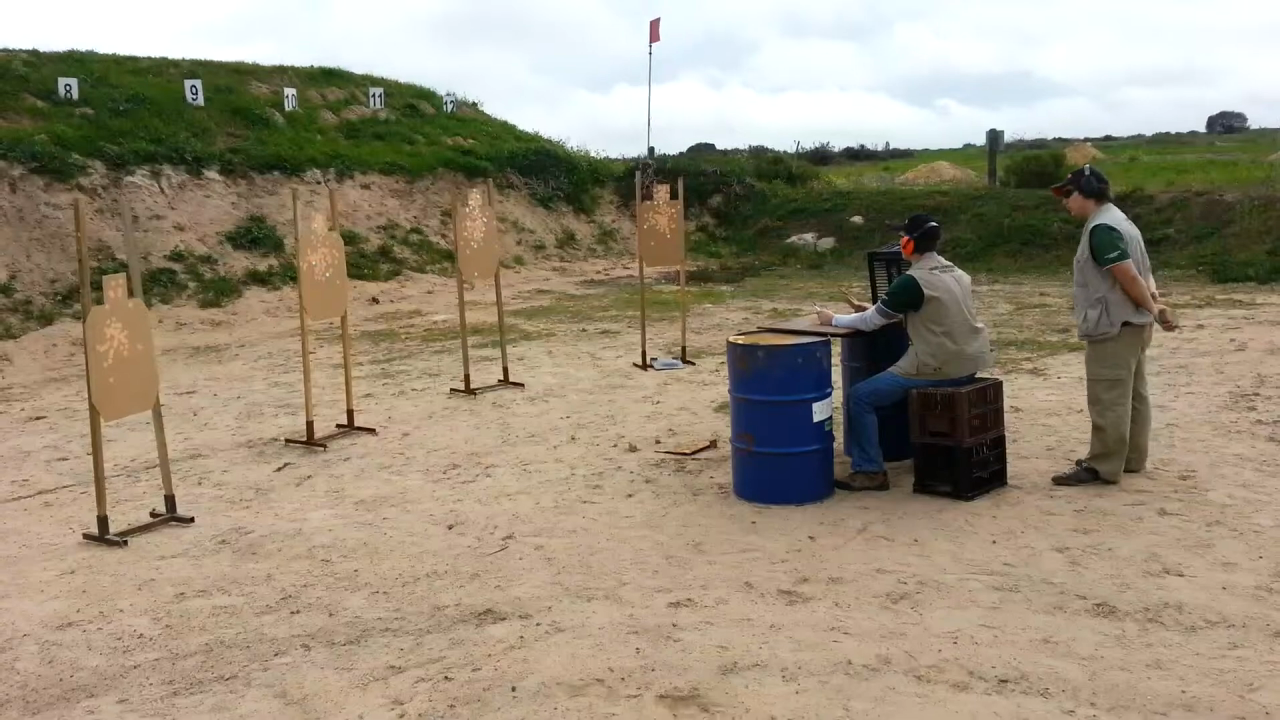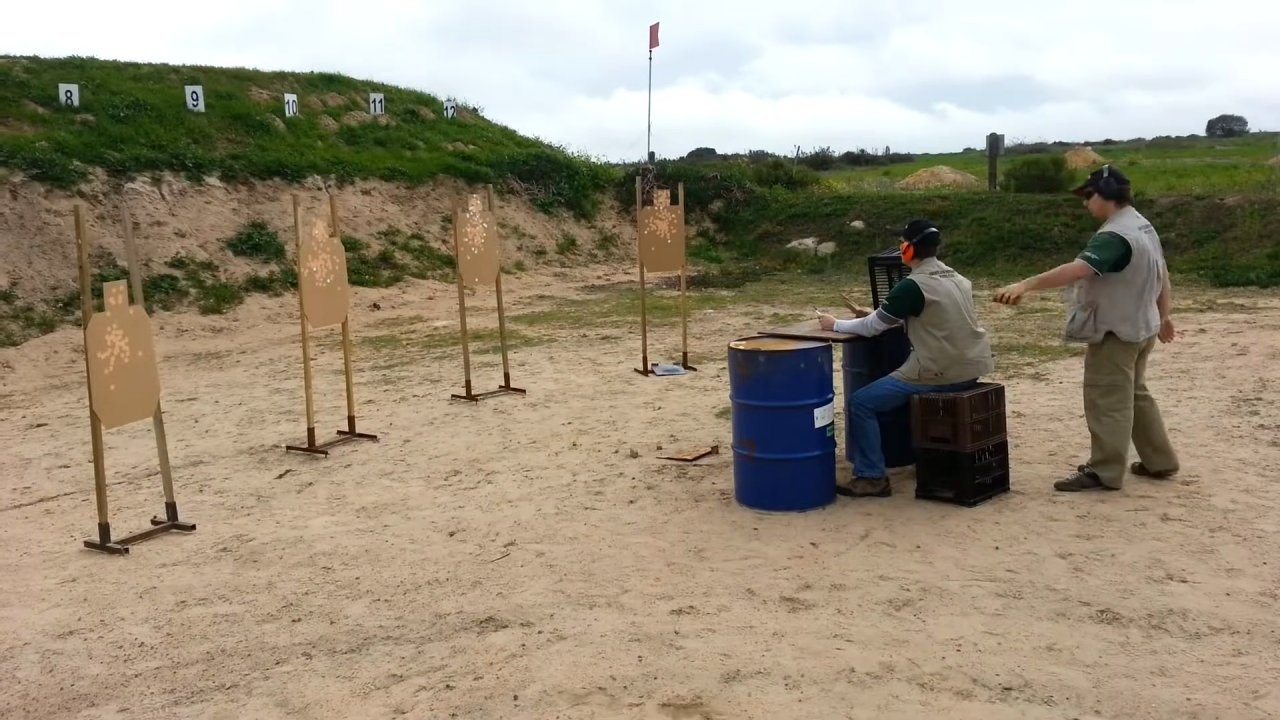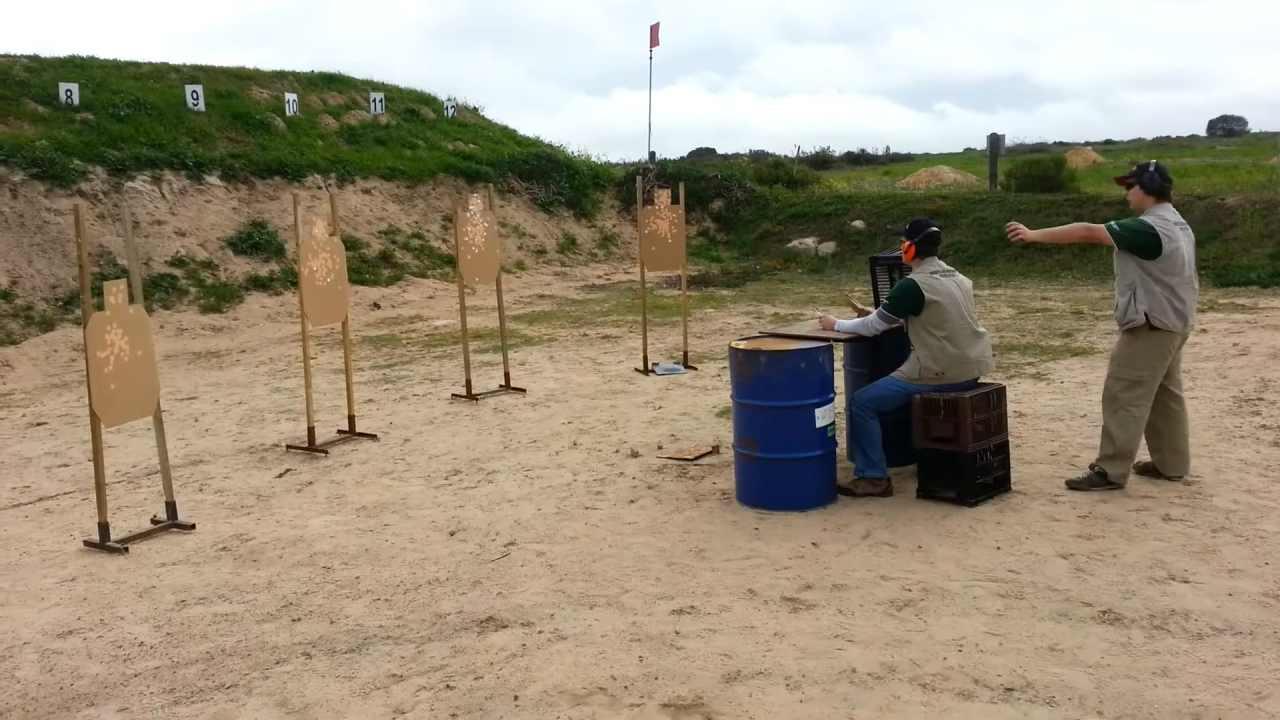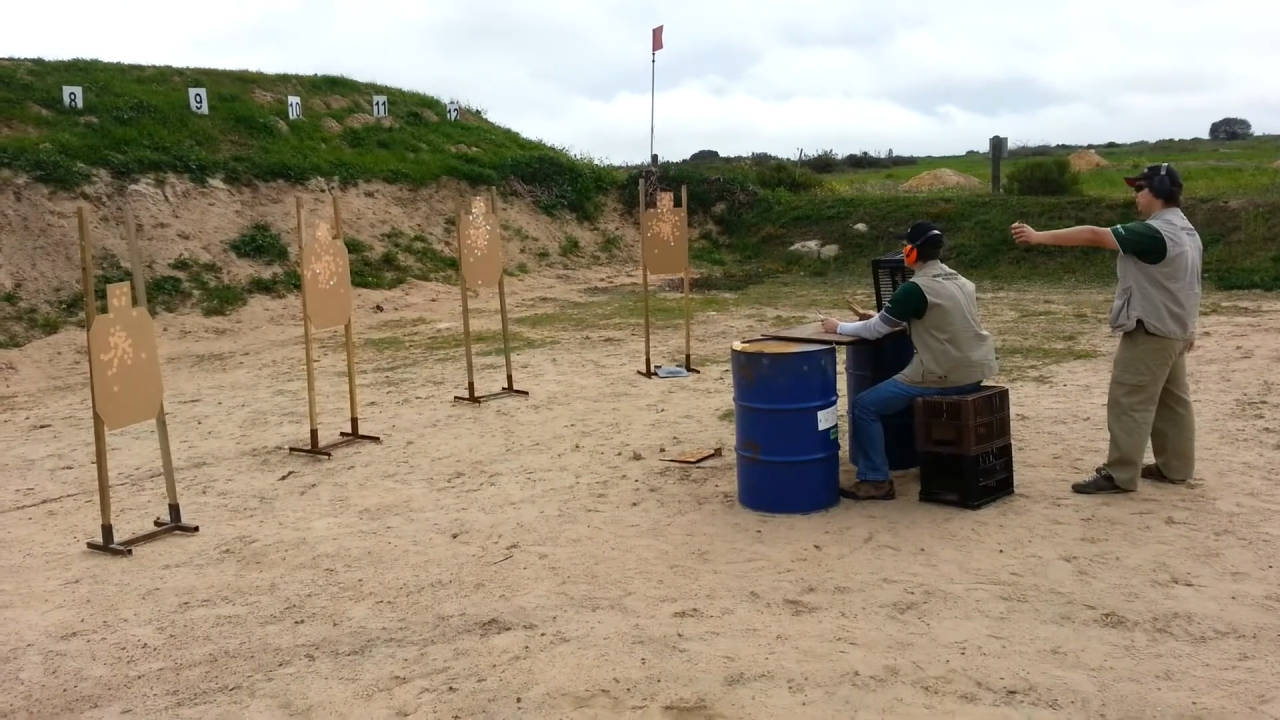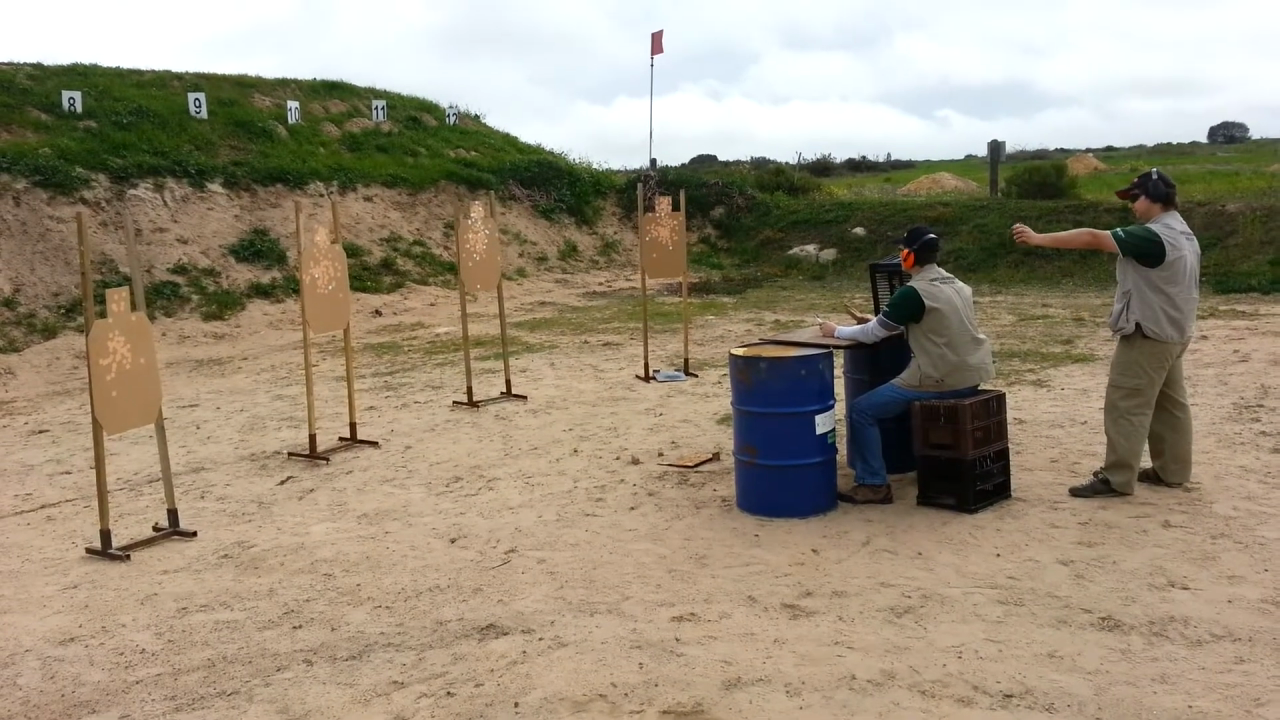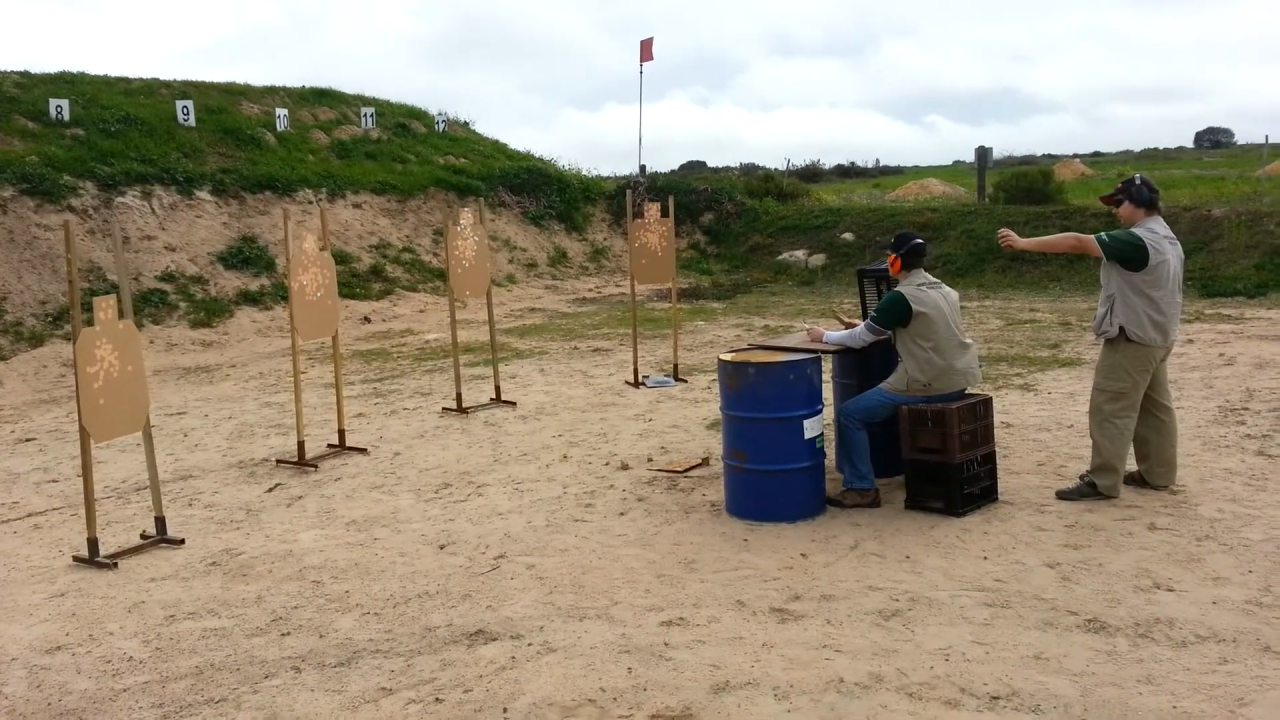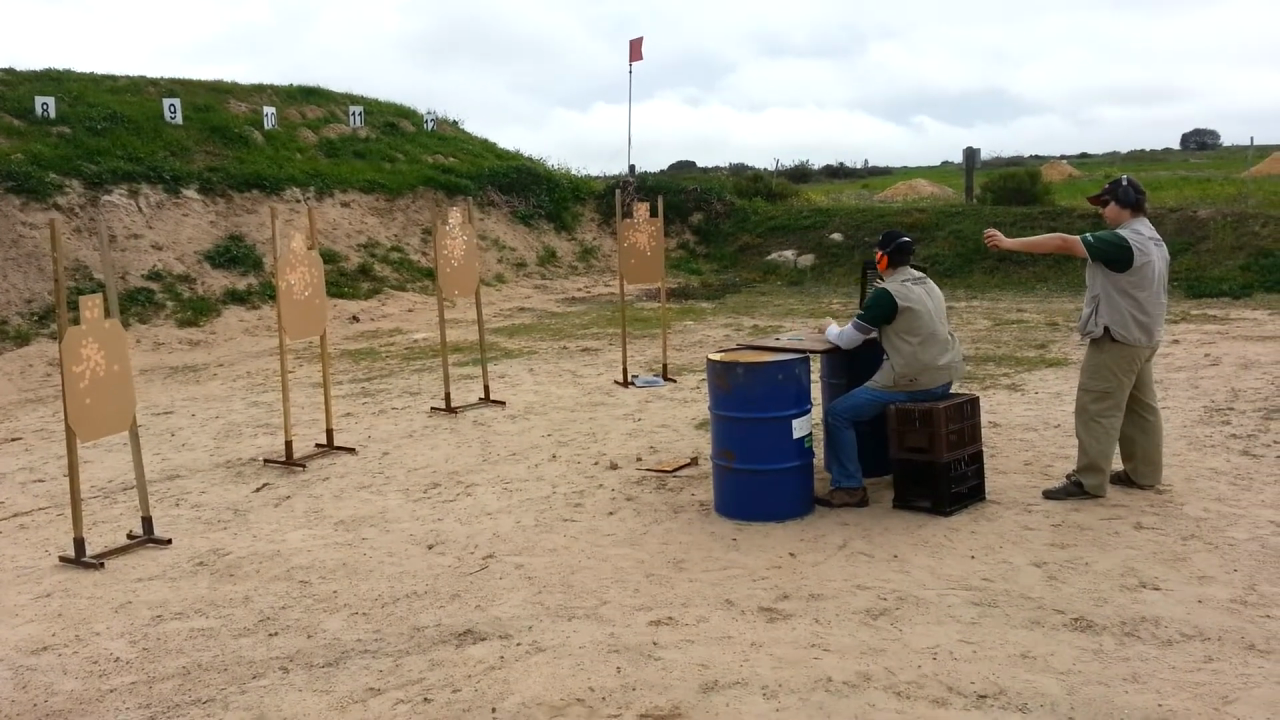
dt=0.5s
person 1, frame 1
left shoulder: (1101, 229)
right shoulder: (1113, 221)
left elbow: (1127, 276)
right elbow: (1139, 270)
left wrist: (1152, 308)
right wrist: (1152, 300)
left hip: (1114, 325)
right hip: (1128, 322)
left knee: (1108, 396)
right knee: (1132, 392)
left ankle: (1102, 466)
right ankle: (1131, 457)
person 1, frame 2
left shoulder: (1116, 236)
right shoulder: (1142, 227)
left elbow: (1076, 270)
right elbow: (1161, 279)
left wrist: (1025, 286)
right wrist: (1164, 317)
left hip: (1116, 331)
right hip: (1142, 327)
left knee: (1108, 402)
right knee: (1135, 394)
left ankle: (1104, 472)
right ankle: (1160, 461)
person 1, frame 3
left shoulder: (1147, 228)
right shoulder: (1177, 225)
left elbow: (1088, 232)
left wrist: (1034, 234)
left hip: (1151, 327)
right hip: (1171, 324)
left knee: (1125, 396)
right knee: (1166, 394)
left ankle: (1111, 469)
right ankle: (1171, 462)
person 1, frame 4
left shoulder: (1153, 232)
right shoulder: (1185, 230)
left elbow: (1093, 236)
left wrist: (1038, 237)
right wrist: (1187, 330)
left hip: (1151, 331)
right hip: (1175, 329)
left knee: (1130, 402)
right knee: (1172, 399)
left ankle: (1120, 474)
right ankle: (1175, 465)
person 1, frame 5
left shoulder: (1153, 235)
right shoulder: (1183, 234)
left elbow: (1092, 238)
left wrist: (1038, 238)
left hip: (1148, 335)
right hip: (1172, 333)
left knee: (1127, 405)
right knee: (1169, 403)
left ankle: (1117, 478)
right ankle: (1172, 470)
person 1, frame 6
left shoulder: (1137, 240)
right shoulder: (1167, 239)
left elbow: (1077, 242)
left wrist: (1023, 243)
left hip: (1132, 338)
right hip: (1156, 337)
left knee: (1111, 409)
right knee: (1154, 407)
left ankle: (1102, 481)
right ankle: (1158, 472)
person 1, frame 7
left shoulder: (1122, 241)
right shoulder: (1153, 240)
left elbow: (1062, 243)
left wrist: (1009, 243)
left hip: (1117, 339)
right hip: (1141, 337)
left knee: (1097, 409)
right knee: (1140, 406)
left ankle: (1089, 480)
right ankle: (1144, 472)
person 2, frame 1
left shoulder: (911, 281)
right shoulder: (956, 274)
left elbow: (871, 323)
left wrist: (833, 319)
right wrist: (878, 310)
left hip: (937, 368)
right hip: (969, 364)
left knee: (858, 397)
left ankle: (870, 471)
person 2, frame 2
left shoulder: (912, 286)
right shoulder: (956, 279)
left elbow: (873, 327)
left wrist: (835, 324)
right wrist: (877, 315)
left hip: (939, 374)
right hip: (971, 369)
left knee: (860, 403)
left ankle: (872, 477)
person 2, frame 3
left shoulder: (912, 285)
right shoulder: (957, 278)
left elbow: (873, 327)
left wrist: (836, 324)
right wrist: (879, 314)
left hip: (940, 373)
right hip: (971, 369)
left knee: (862, 403)
left ankle: (873, 478)
person 2, frame 4
left shoulder: (915, 289)
right shoulder: (959, 281)
left elbow: (875, 331)
left wrist: (839, 327)
right wrist: (881, 318)
left hip: (943, 376)
right hip: (974, 372)
left knee: (863, 406)
left ankle: (875, 481)
person 2, frame 5
left shoulder: (912, 292)
right shoulder: (956, 285)
left elbow: (873, 335)
left wrist: (837, 331)
right wrist: (880, 322)
left hip: (940, 380)
right hip: (971, 376)
left knee: (861, 410)
left ankle: (874, 485)
person 2, frame 6
left shoulder: (900, 297)
right shoulder: (943, 289)
left elbow: (859, 339)
left wrist: (822, 336)
right wrist: (868, 325)
left hip: (928, 385)
right hip: (959, 380)
left knee: (849, 414)
left ankle: (861, 489)
person 2, frame 7
left shoulder: (885, 294)
right shoulder: (927, 283)
left elbow: (847, 340)
left wrist: (830, 327)
left hip: (911, 383)
right hip: (944, 379)
left knee: (837, 414)
left ankle: (849, 488)
